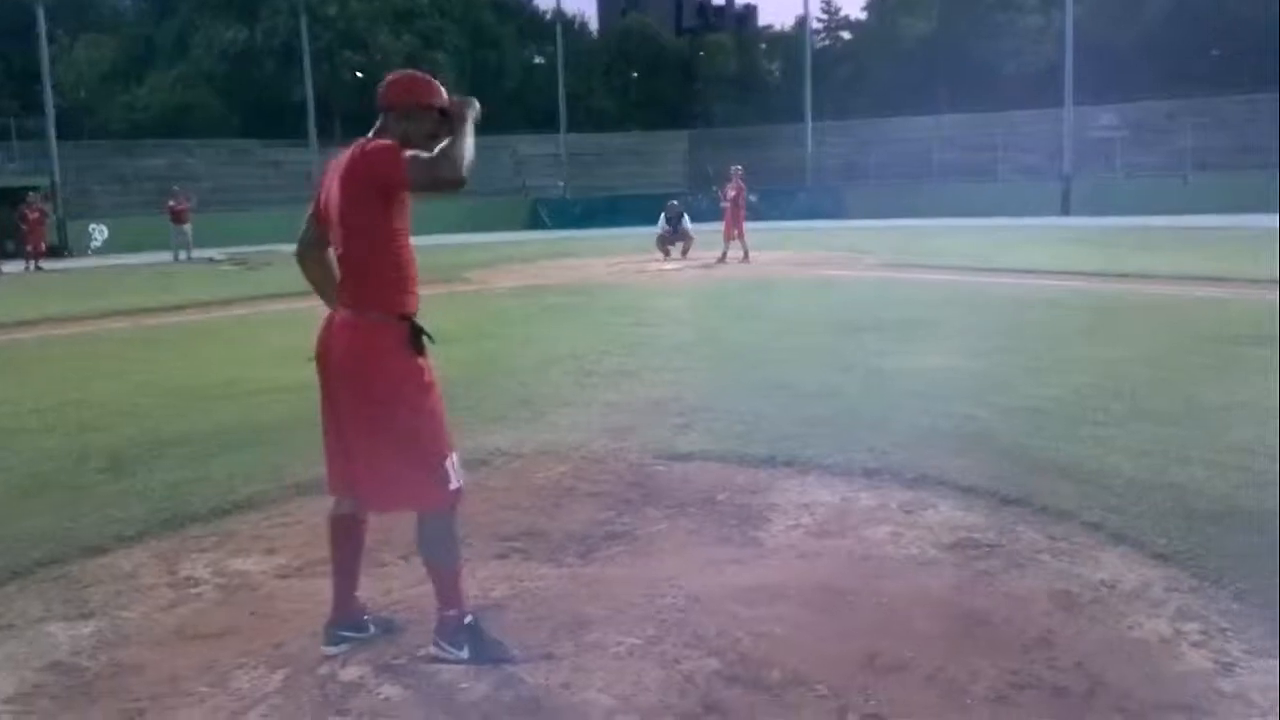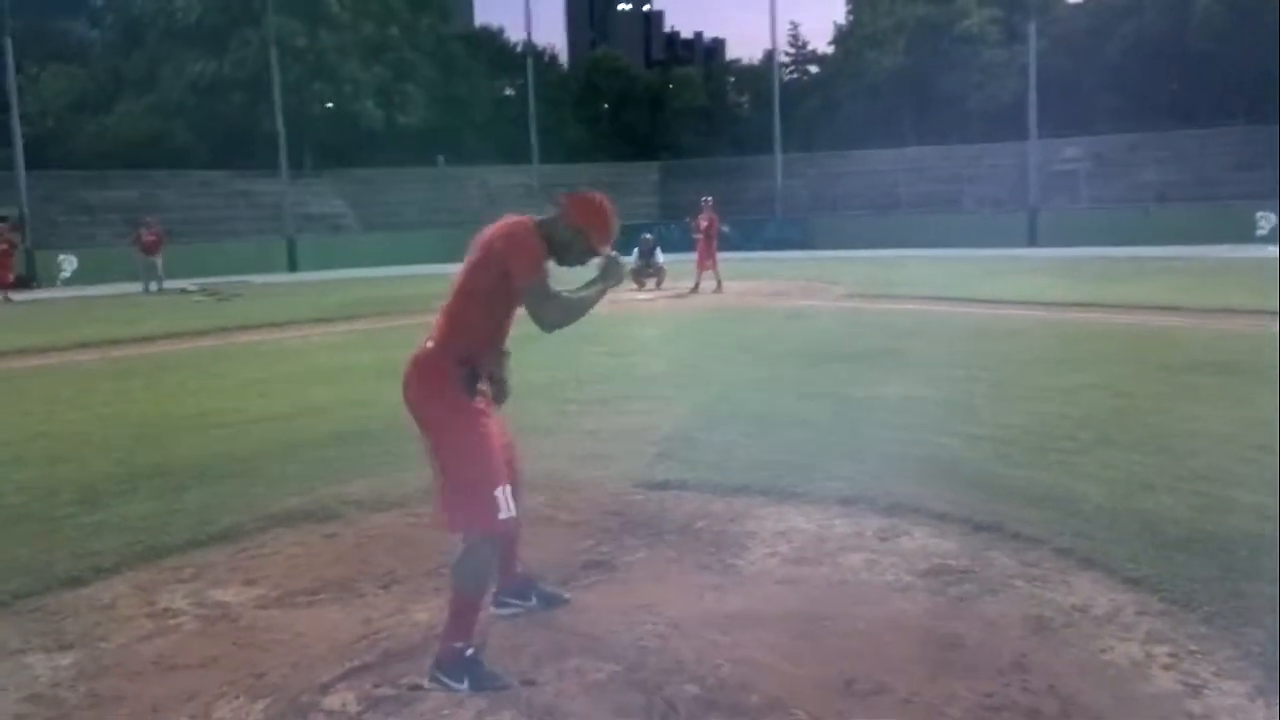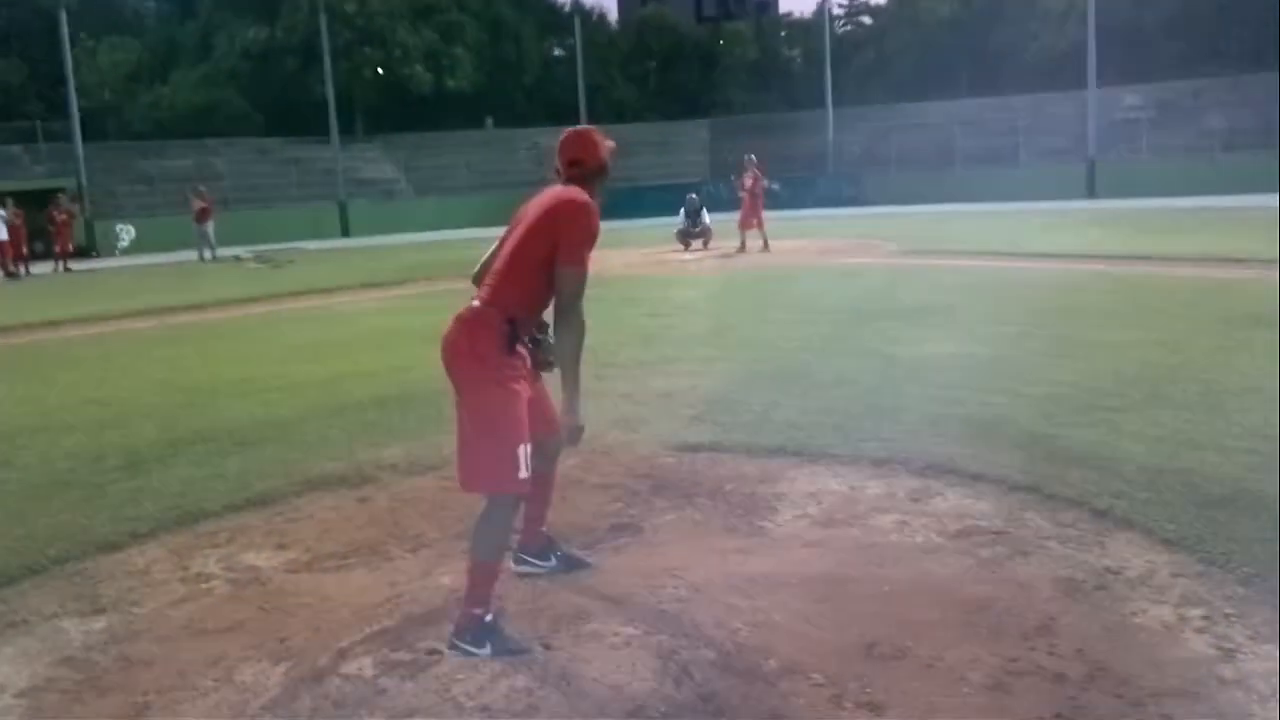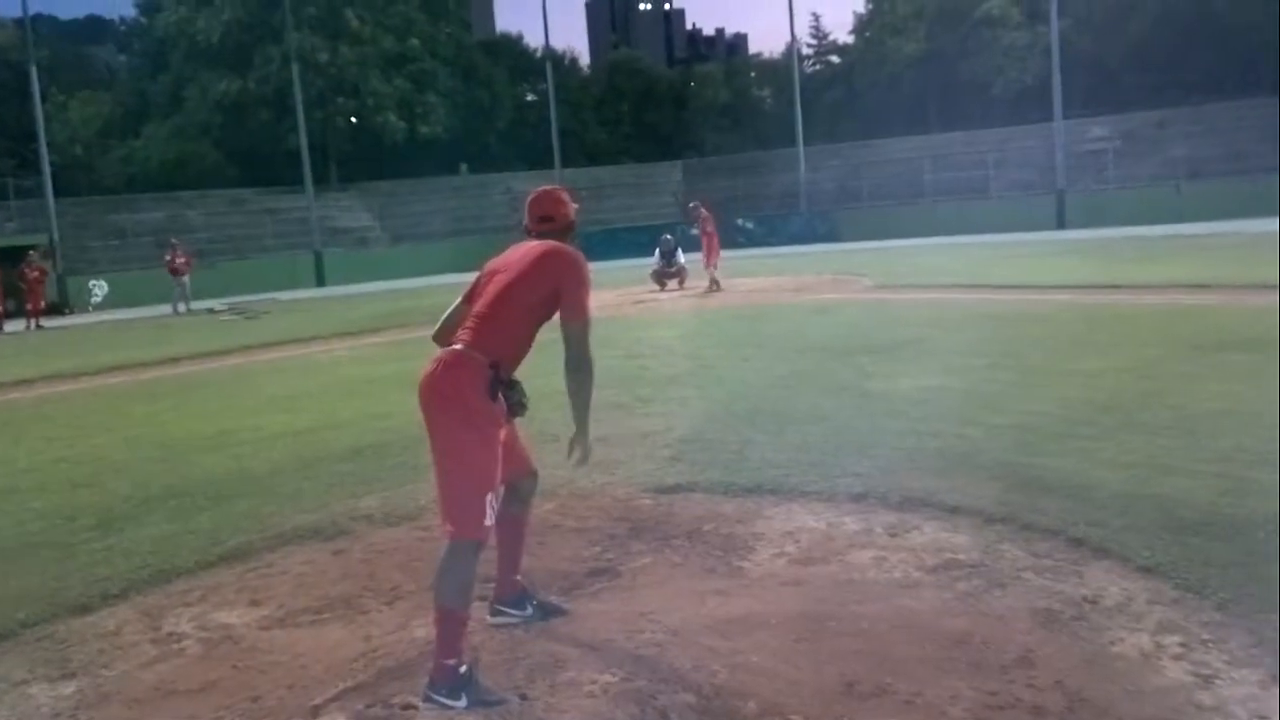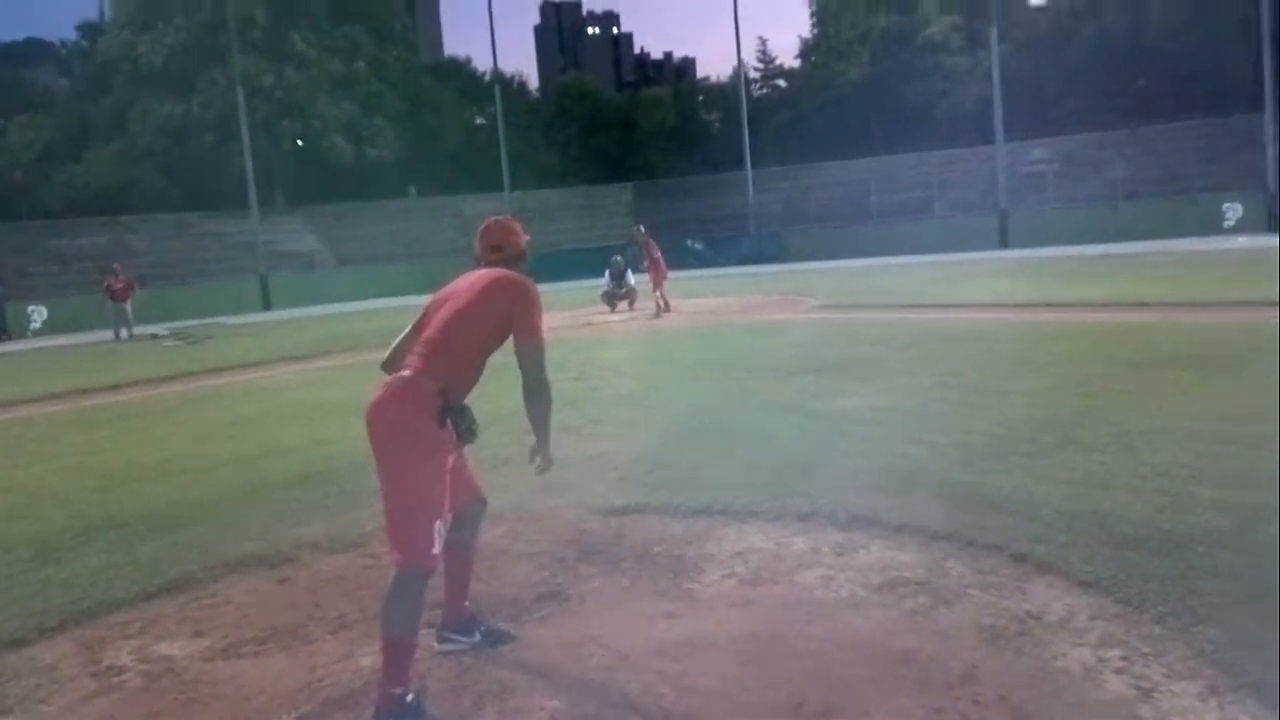
dt=1s
person 1, frame 1
left shoulder: (343, 165)
right shoulder: (376, 156)
left elbow: (309, 251)
right elbow: (451, 174)
right wrist: (466, 120)
left hip: (342, 336)
right hip: (383, 342)
left knee: (354, 484)
right knee: (439, 488)
left ankle: (345, 615)
right ankle: (453, 624)
person 1, frame 2
left shoulder: (514, 234)
right shoulder: (523, 236)
right elbow: (548, 315)
left wrist: (491, 357)
right wrist: (604, 281)
left hip: (461, 374)
right hip: (447, 382)
left knee: (505, 477)
right knee: (490, 515)
left ankle: (510, 587)
right ankle: (454, 656)
person 1, frame 3
left shoulder: (544, 202)
right shoulder: (579, 209)
left elbow: (482, 275)
right elbow: (567, 311)
right wrist: (572, 400)
left hip: (495, 338)
right hip: (486, 346)
left knee: (548, 436)
right knee: (507, 483)
left ankle: (533, 547)
right ankle: (473, 622)
person 1, frame 4
left shoulder: (507, 258)
right shoulder: (568, 260)
left elbow: (443, 331)
right elbow: (578, 355)
right wrist: (582, 429)
left hip: (465, 383)
right hip: (464, 390)
left knee: (520, 481)
right knee: (470, 529)
left ankle: (509, 596)
right ankle: (446, 675)
person 1, frame 5
left shoulder: (458, 288)
right shoulder: (518, 288)
left elbow: (392, 360)
right elbow: (534, 378)
right wrist: (543, 442)
left hip: (411, 408)
right hip: (413, 416)
left knee: (468, 508)
right knee: (419, 558)
left ankle: (456, 623)
